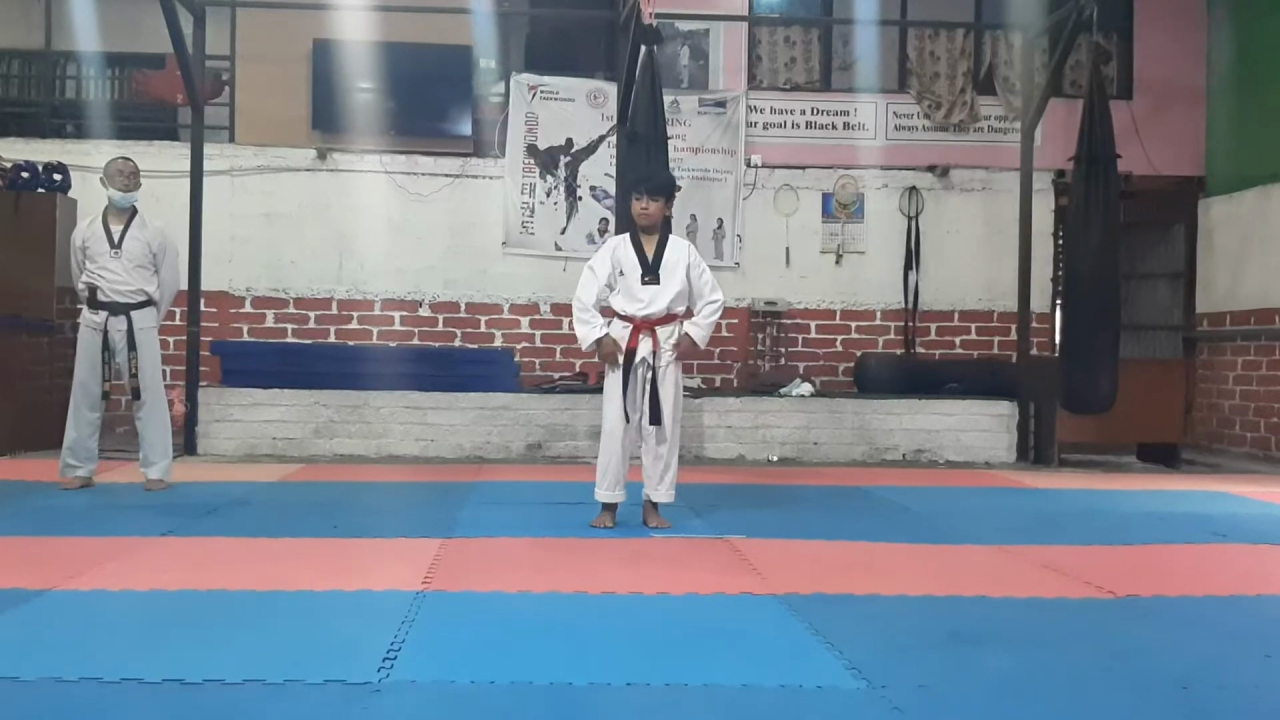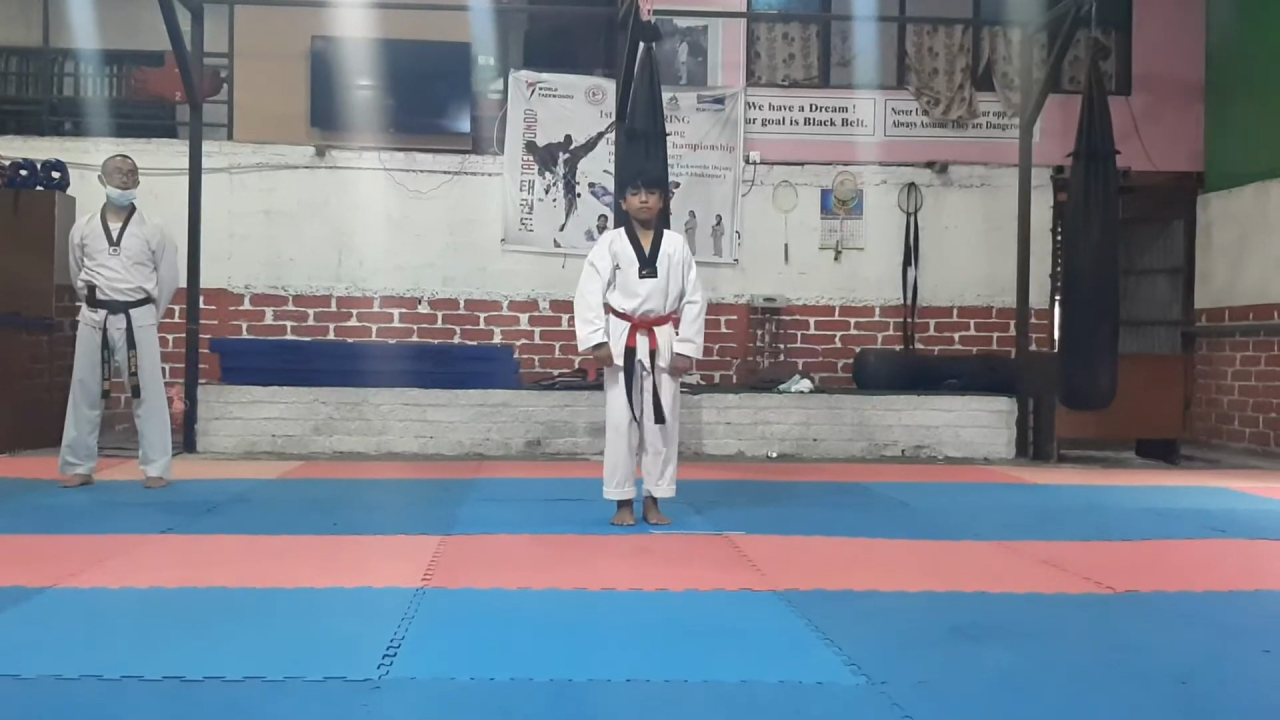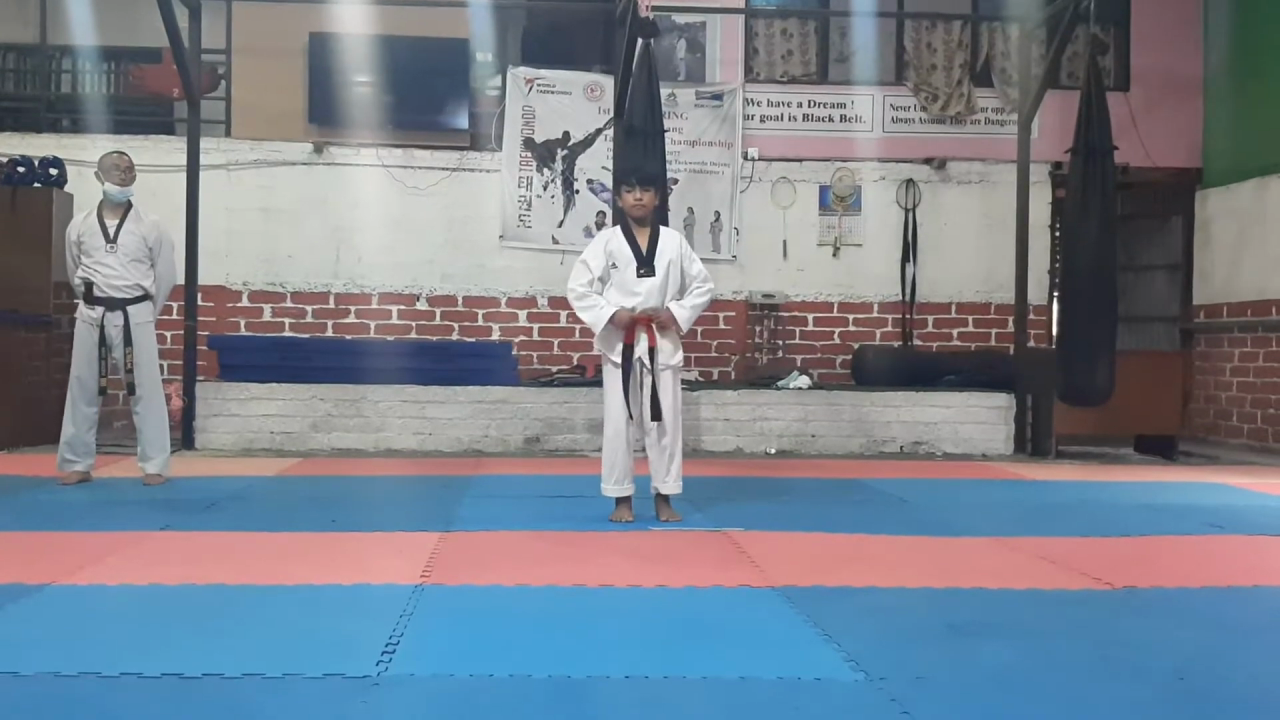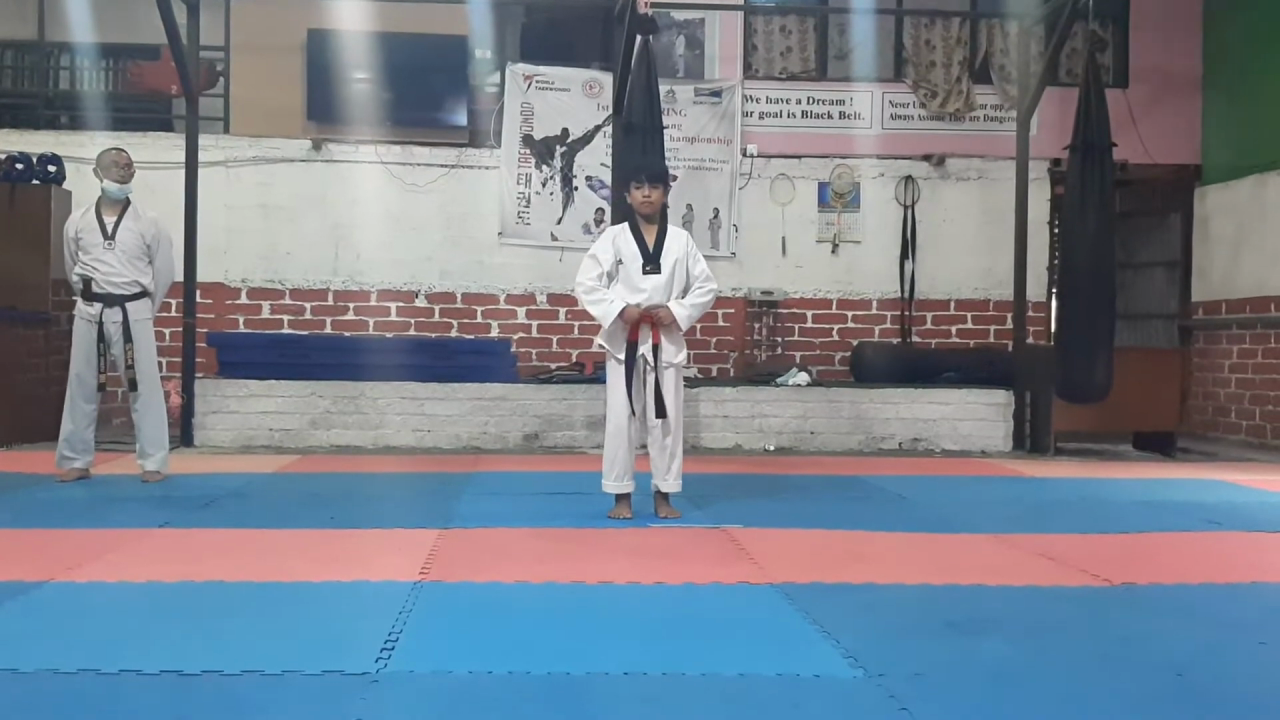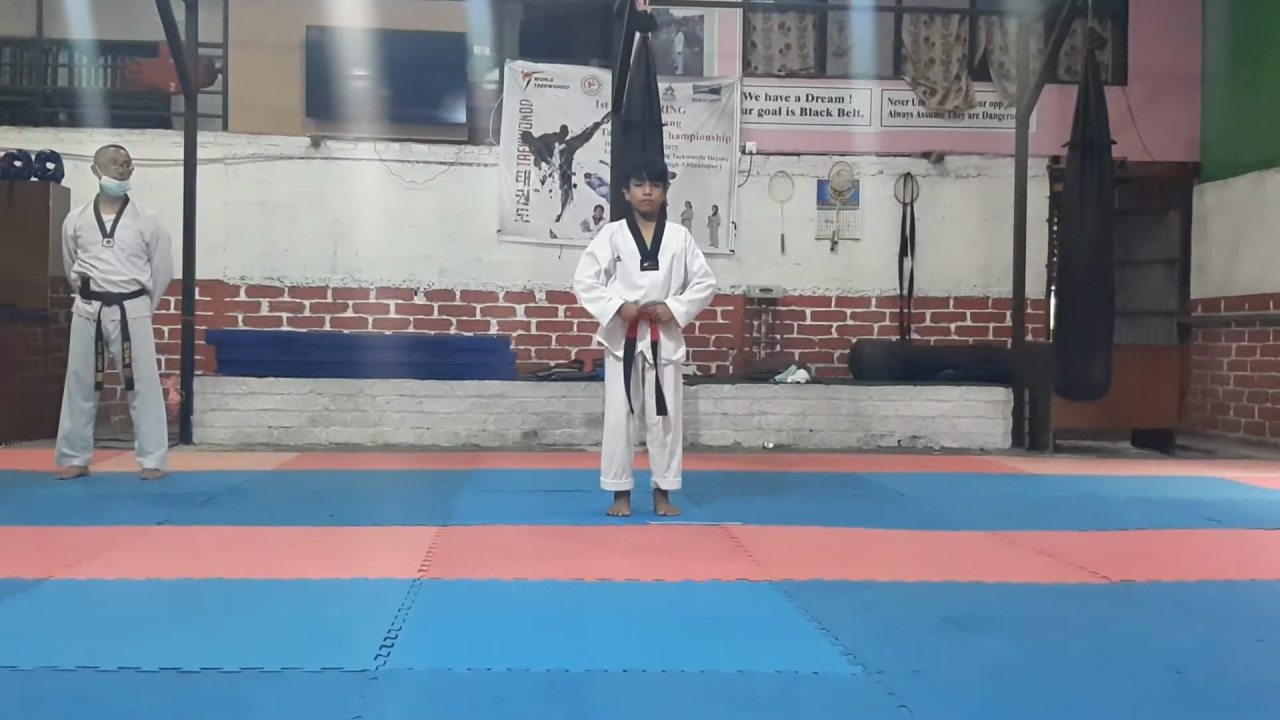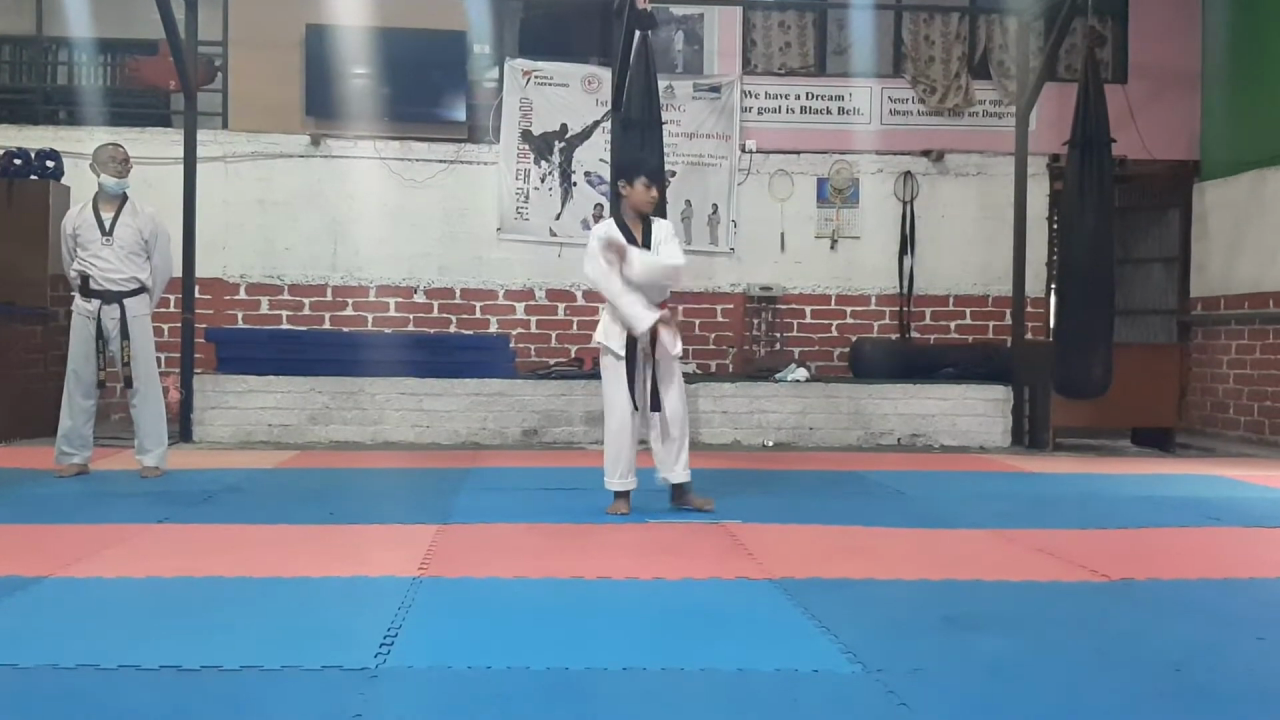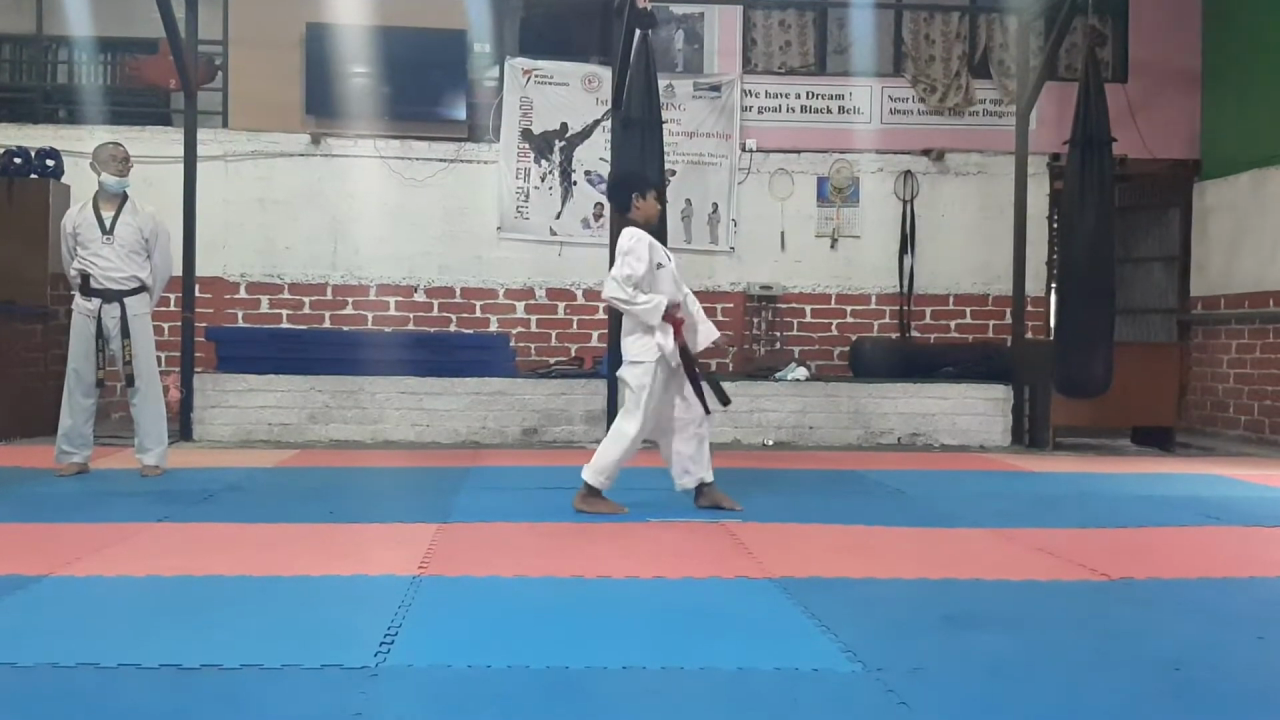
dt=0.5s
person 1, frame 1
left shoulder: (684, 251)
right shoulder: (615, 248)
left elbow: (712, 298)
right elbow: (585, 297)
left wrist: (694, 335)
right wrist: (598, 338)
left hip: (666, 346)
right hip: (624, 344)
left knee: (663, 428)
right knee: (617, 426)
left ankle: (653, 505)
right ankle: (608, 505)
person 1, frame 2
left shoulder: (676, 244)
right shoulder: (611, 243)
left elbow: (693, 300)
right elbow: (589, 295)
left wrist: (687, 348)
right wrist: (597, 341)
left hip: (662, 343)
right hip: (622, 341)
left knee: (661, 424)
right knee: (622, 423)
left ankle: (652, 500)
right ankle: (623, 502)
person 1, frame 3
left shoulder: (674, 241)
right shoulder: (607, 241)
left elbow: (702, 285)
right elbow: (578, 287)
left wrist: (677, 313)
right wrist: (610, 314)
left hip: (662, 343)
right hip: (620, 342)
left knee: (664, 420)
right knee: (618, 421)
left ankle: (663, 495)
right ankle: (622, 497)
person 1, frame 4
left shoulder: (680, 239)
right shoulder: (614, 237)
left elbow: (704, 285)
right elbow: (587, 283)
left wrist: (677, 312)
right wrist: (619, 312)
left hip: (666, 341)
right hip: (624, 339)
left knee: (664, 418)
right knee: (620, 417)
left ankle: (663, 494)
right ankle: (621, 496)
person 1, frame 5
left shoulder: (679, 236)
right shoulder: (613, 234)
left elbow: (705, 282)
right elbow: (585, 281)
left wrist: (676, 308)
right wrist: (617, 307)
left hip: (664, 336)
right hip: (623, 335)
left knee: (665, 415)
right knee: (619, 414)
left ankle: (662, 491)
right ankle: (620, 492)
person 1, frame 6
left shoulder: (663, 229)
right shoulder: (604, 234)
left elbow: (674, 267)
right elbow: (613, 285)
left wrist: (632, 259)
right wrist: (649, 320)
left hip: (659, 329)
right hip: (622, 330)
left knee: (671, 410)
right knee: (620, 413)
left ankle: (680, 487)
right ankle: (621, 491)
person 1, frame 7
left shoulder: (646, 242)
right shoulder: (636, 241)
left elbow: (678, 294)
right elbow: (615, 291)
left wrist: (704, 332)
right wrist: (660, 308)
left hip: (661, 343)
right hip: (648, 343)
left knee: (688, 415)
right knee: (636, 420)
left ankle: (703, 488)
right ankle: (588, 492)
person 2, frame 1
left shoulder: (153, 233)
right shoulder: (85, 231)
left elbow: (169, 281)
right elbow: (79, 277)
left wrist: (149, 317)
right wrist: (99, 309)
left hip: (138, 322)
right hip: (96, 322)
left knee: (149, 395)
right knee: (86, 395)
left ankle: (156, 471)
right ankle: (79, 468)
person 2, frame 2
left shoulder: (152, 229)
right shoulder: (83, 228)
left elbow: (168, 278)
right elbow: (78, 275)
left wrist: (147, 313)
right wrist: (97, 307)
left hip: (137, 320)
right hip: (95, 320)
left knee: (148, 393)
right knee: (85, 393)
left ankle: (156, 468)
right ankle: (79, 466)
person 2, frame 3
left shoulder: (149, 226)
right shoulder: (80, 225)
left elbow: (165, 275)
right elbow: (75, 272)
left wrist: (145, 310)
right wrist: (95, 305)
left hip: (134, 317)
right hip: (92, 317)
left knee: (146, 390)
right knee: (83, 390)
left ankle: (154, 465)
right ankle: (77, 463)
person 2, frame 4
left shoulder: (148, 223)
right shoulder: (78, 222)
left elbow: (164, 271)
right elbow: (73, 269)
left wrist: (144, 307)
right wrist: (93, 301)
left hip: (132, 314)
right hip: (90, 314)
left knee: (145, 387)
right knee: (81, 387)
left ankle: (153, 462)
right ankle: (76, 460)
person 2, frame 5
left shoulder: (146, 220)
right shoulder: (76, 219)
left elbow: (162, 269)
right elbow: (72, 266)
left wrist: (142, 305)
right wrist: (92, 300)
left hip: (131, 312)
right hip: (88, 312)
left knee: (143, 385)
right knee: (80, 385)
left ankle: (152, 459)
right ankle: (75, 457)
person 2, frame 6
left shoulder: (145, 218)
right shoulder: (75, 218)
left elbow: (162, 267)
right elbow: (70, 265)
left wrist: (142, 302)
right wrist: (90, 297)
left hip: (130, 309)
right hip: (88, 309)
left knee: (143, 383)
right knee: (80, 383)
left ankle: (152, 457)
right ankle: (74, 456)
person 2, frame 7
left shoulder: (145, 217)
right shoulder: (75, 217)
left elbow: (162, 266)
right elbow: (71, 264)
left wrist: (141, 302)
right wrist: (91, 297)
left hip: (131, 309)
right hip: (88, 309)
left knee: (143, 382)
right knee: (80, 382)
left ankle: (152, 457)
right ankle: (74, 455)
